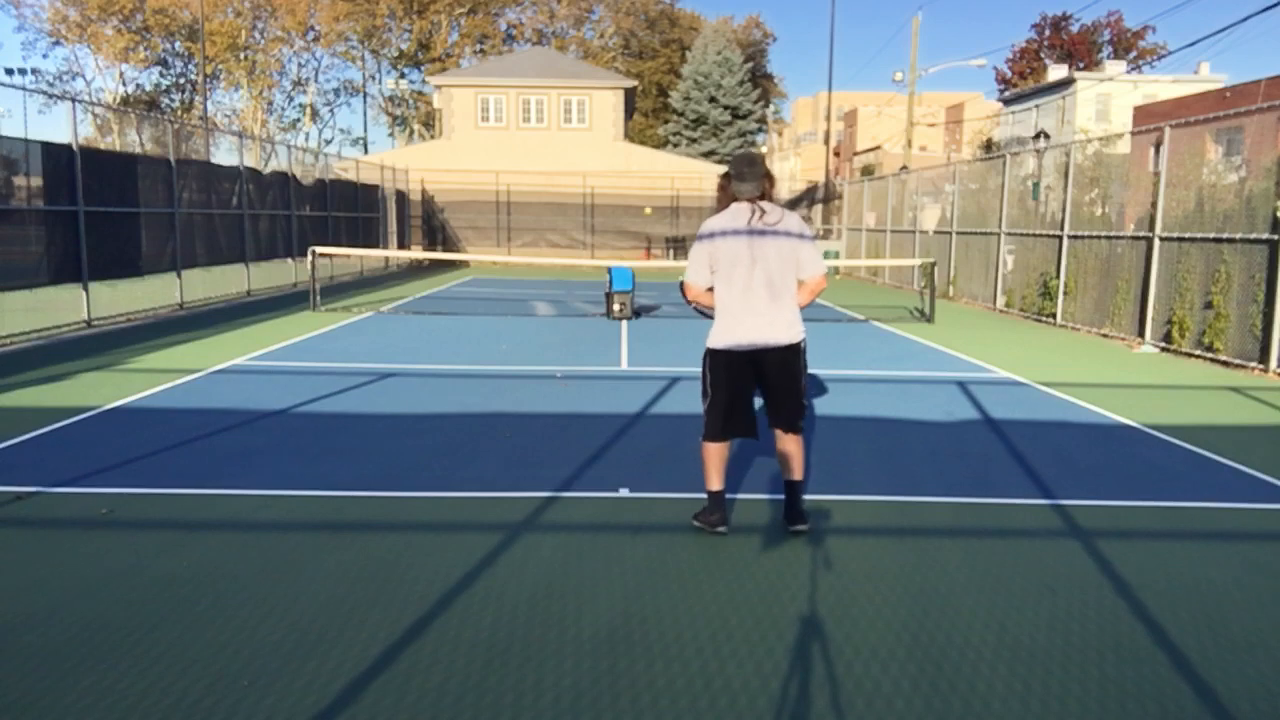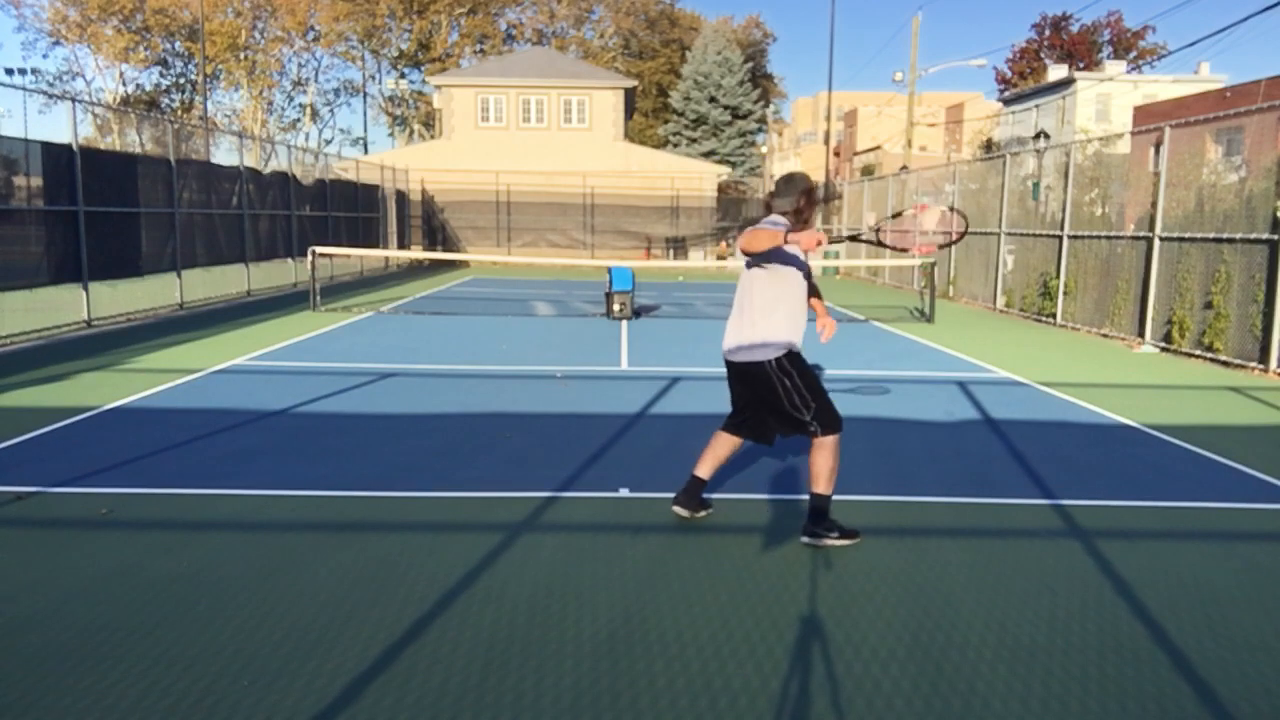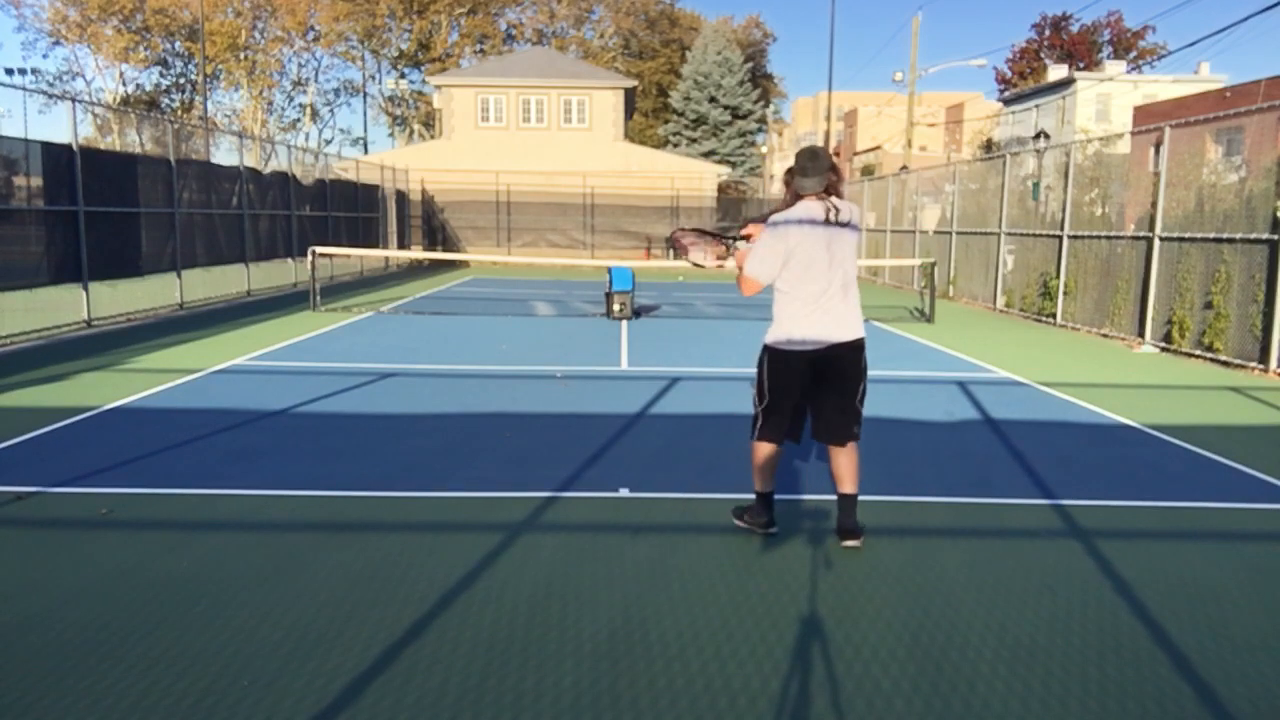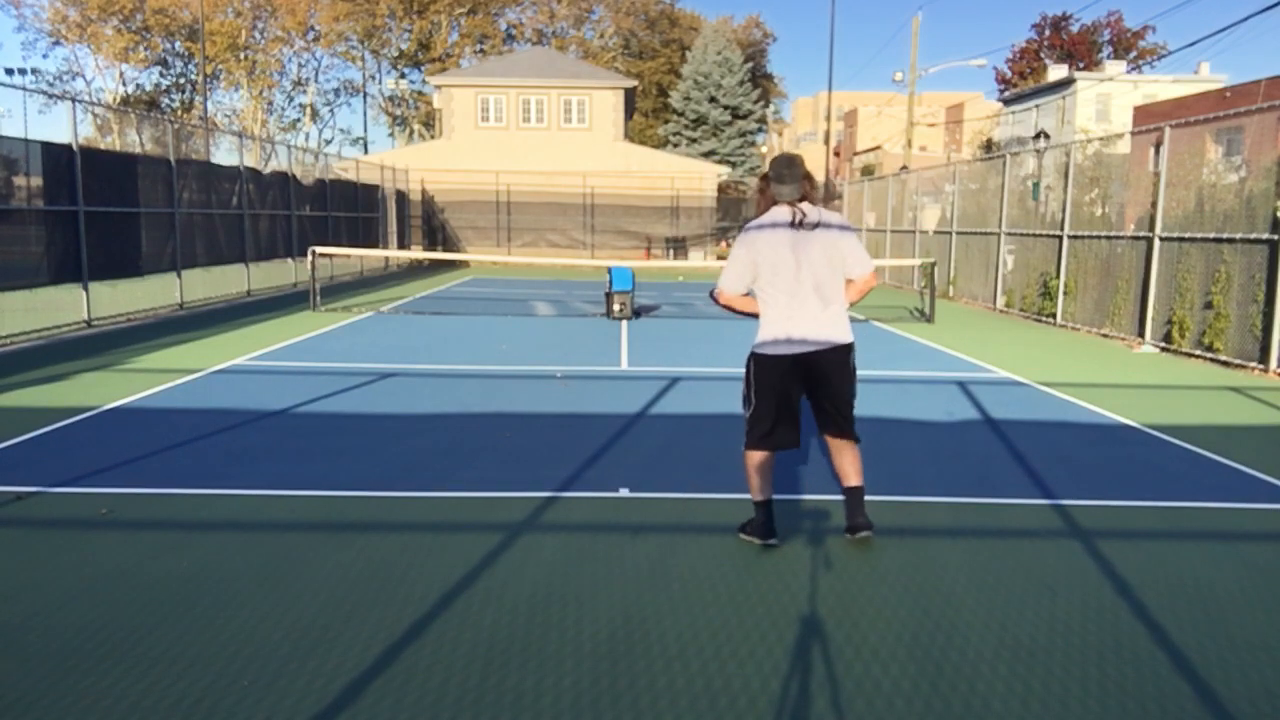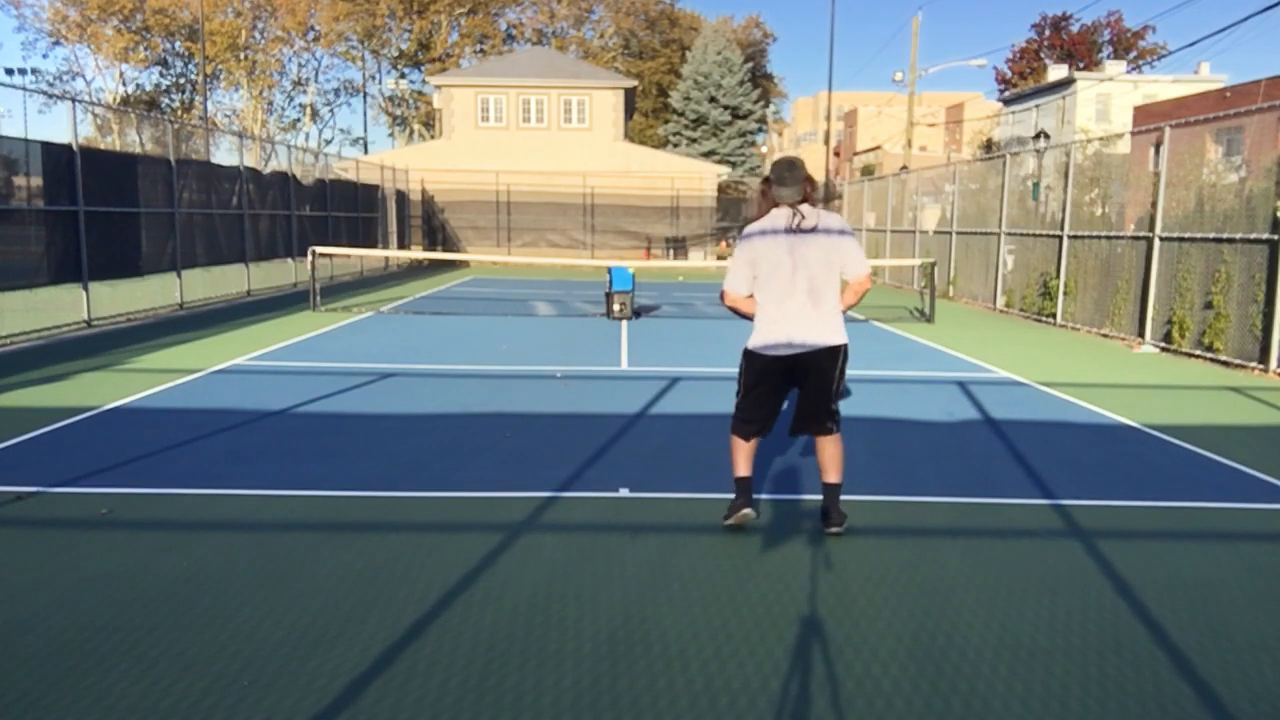
dt=1s
person 1, frame 1
left shoulder: (713, 227)
right shoulder: (793, 223)
left elbow: (694, 291)
right elbow: (817, 282)
left hip: (729, 344)
right hip: (784, 341)
left knee: (716, 428)
right knee: (789, 426)
left ankle: (716, 508)
right ankle: (795, 507)
person 1, frame 2
left shoulder: (787, 238)
right shoulder: (774, 229)
left elbow: (802, 278)
right elbow: (747, 241)
left wrist: (822, 312)
right wrist: (793, 239)
left hip: (742, 351)
right hip: (768, 354)
left knee: (737, 425)
right knee: (826, 428)
left ankle: (689, 494)
right ankle: (818, 522)
person 1, frame 3
left shoulder: (780, 224)
right shoulder: (851, 216)
left elbow: (749, 286)
left wrist: (745, 263)
left hip: (789, 343)
right hip: (845, 340)
left knee: (768, 428)
right knee: (843, 433)
left ankle: (762, 510)
right ankle: (848, 523)
person 1, frame 4
left shoulder: (754, 233)
right shoulder: (835, 224)
left elbow: (725, 295)
right elbow: (866, 279)
left hip: (776, 350)
right hip: (833, 345)
left knee: (760, 437)
right knee: (840, 432)
left ankle: (763, 522)
right ankle: (857, 514)
person 1, frame 5
left shoulder: (754, 233)
right shoulder: (834, 225)
left elbow: (733, 297)
right elbow: (862, 281)
right wrist: (835, 308)
left hip: (768, 347)
right hip: (826, 343)
left knee: (746, 425)
right knee: (826, 426)
left ankle: (743, 497)
right ankle: (832, 509)
